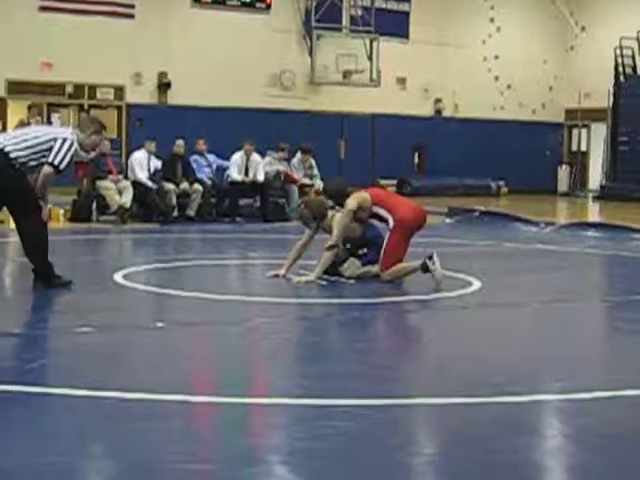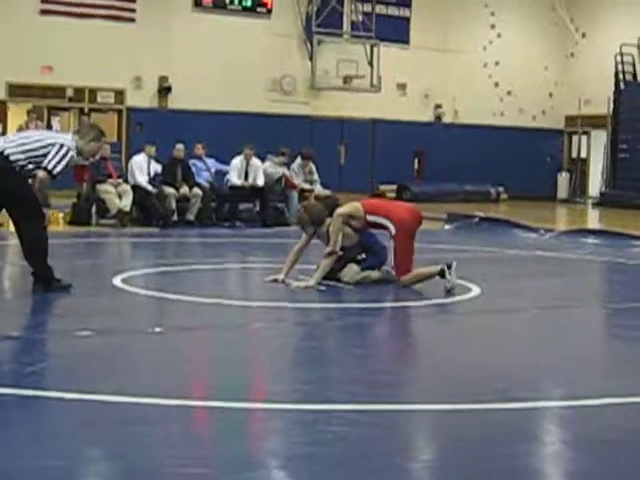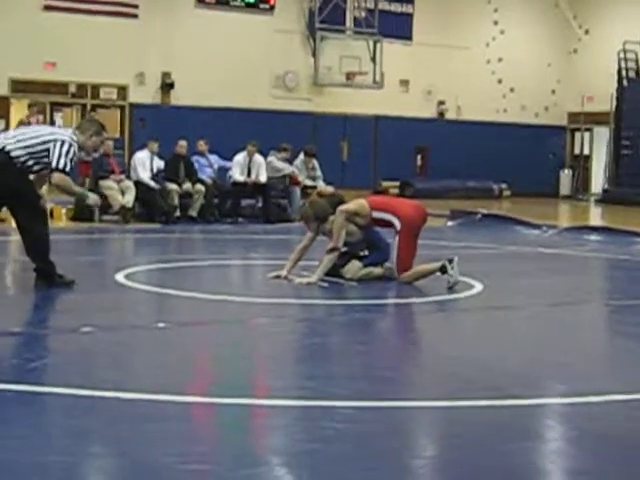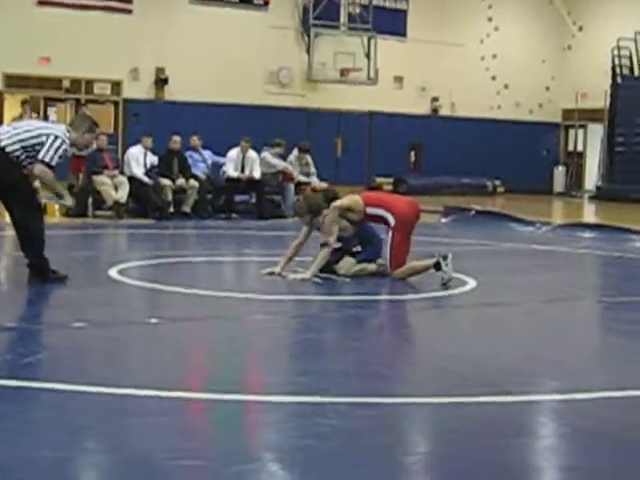
dt=0.5s
person 1, frame 1
left shoulder: (352, 201)
right shoulder: (365, 194)
left elbow: (335, 243)
left hip: (403, 219)
right hip: (417, 213)
left knee: (386, 275)
left ankle: (423, 265)
person 1, frame 2
left shoulder: (338, 215)
right shoulder: (344, 212)
left elbow: (331, 252)
left wrist: (314, 281)
left hip: (403, 222)
right hip: (411, 212)
left knee: (403, 279)
left ankle: (441, 271)
person 1, frame 3
left shoulder: (342, 214)
right shoulder: (334, 216)
left elbow: (334, 249)
left wrist: (315, 277)
left hip: (407, 218)
right hip: (415, 209)
left knee: (402, 276)
left ankle: (443, 266)
person 1, frame 4
left shoulder: (336, 208)
left elbow: (328, 244)
left wrist: (310, 273)
left hip: (401, 215)
right hip: (409, 206)
left knee: (396, 273)
left ankle: (436, 263)
person 2, frame 1
left shoulder: (62, 136)
right shoulder: (70, 141)
left elbow: (43, 170)
right elbow: (48, 172)
left wrist: (37, 197)
right wrist: (42, 200)
right knee: (34, 218)
right ankle: (44, 276)
person 2, frame 2
left shoulder: (61, 142)
right shoulder: (67, 147)
left elbow: (38, 175)
right elbow: (43, 176)
left wrist: (37, 203)
right wrist: (44, 206)
right knee: (34, 221)
right ankle: (44, 279)
person 2, frame 3
left shoulder: (62, 137)
right shoulder: (68, 142)
left elbow: (44, 173)
right elbow: (57, 179)
left wrist: (33, 196)
right wrist: (85, 195)
right knee: (34, 217)
right ankle: (46, 275)
person 2, frame 4
left shoulder: (54, 131)
right shoulder: (61, 139)
right elbow: (40, 171)
left wrist: (29, 191)
right wrist: (64, 195)
right knee: (30, 211)
right ankle: (40, 271)
